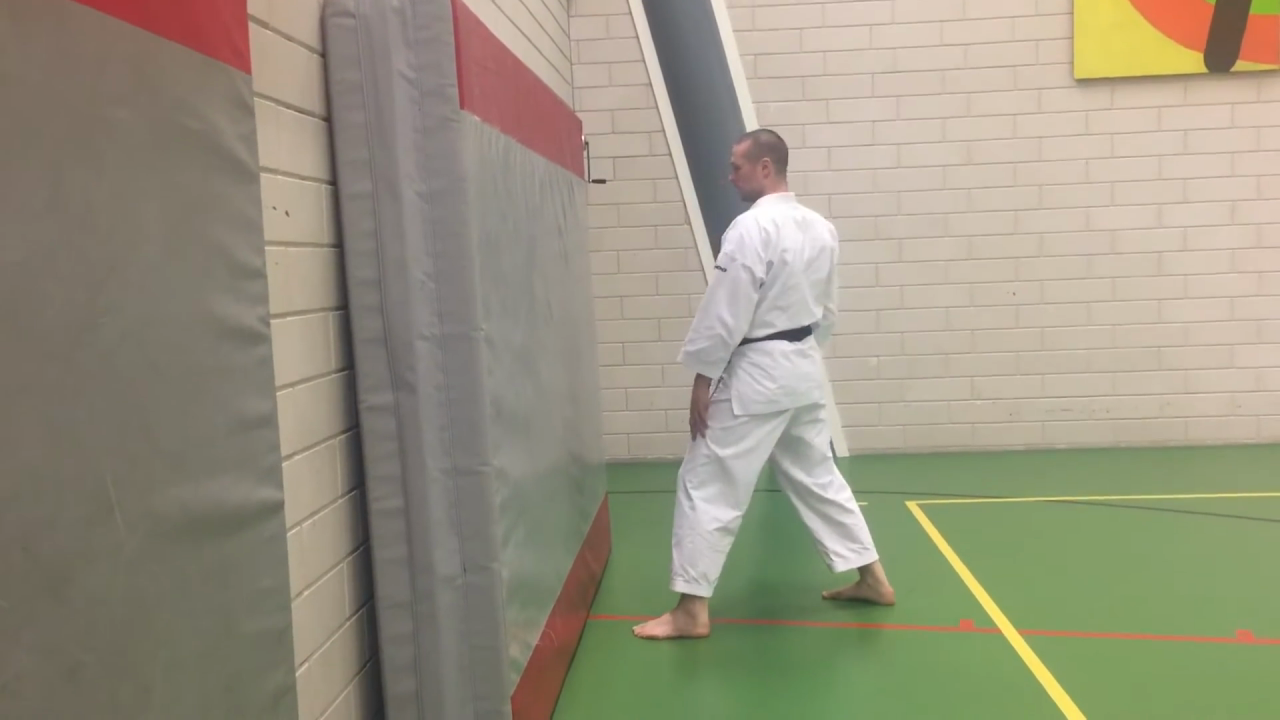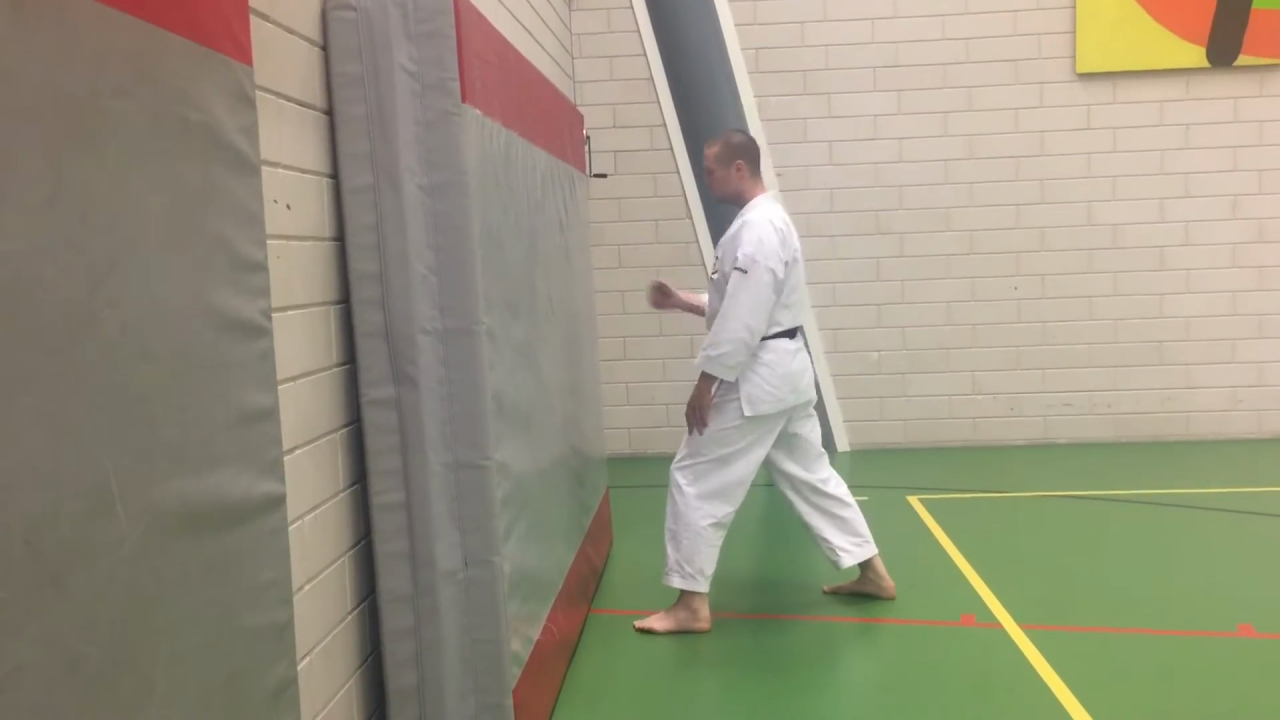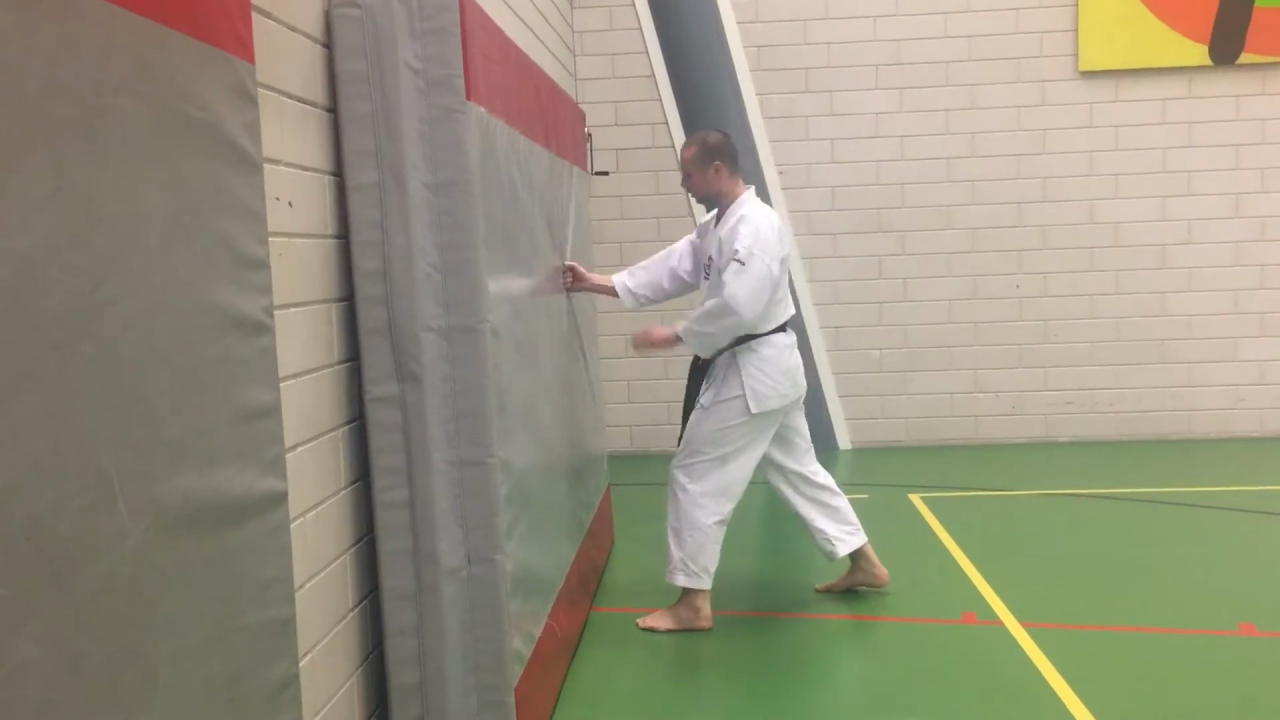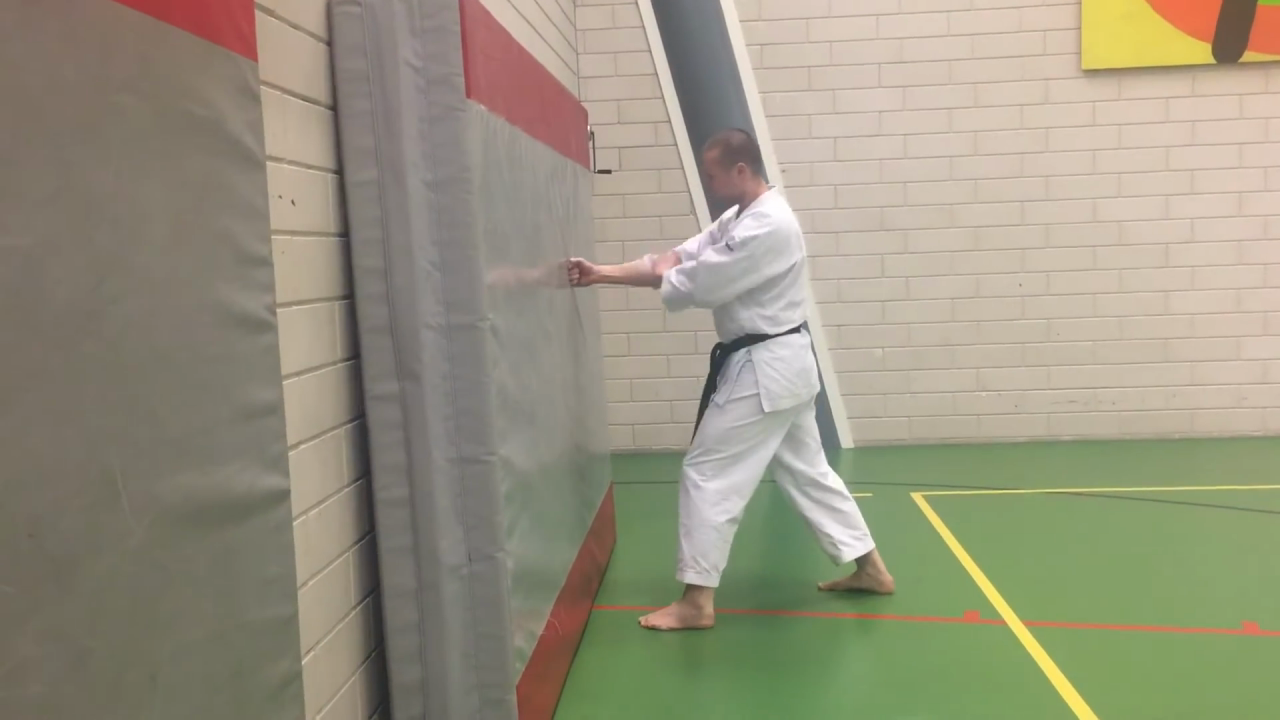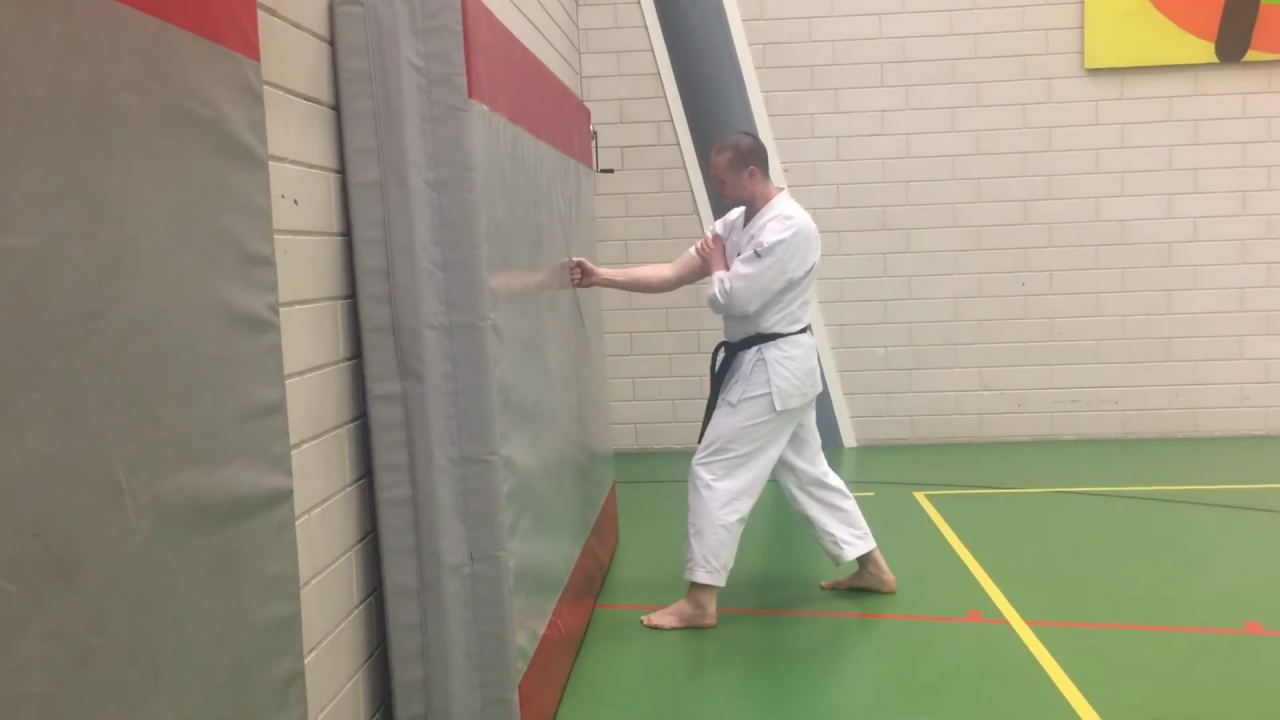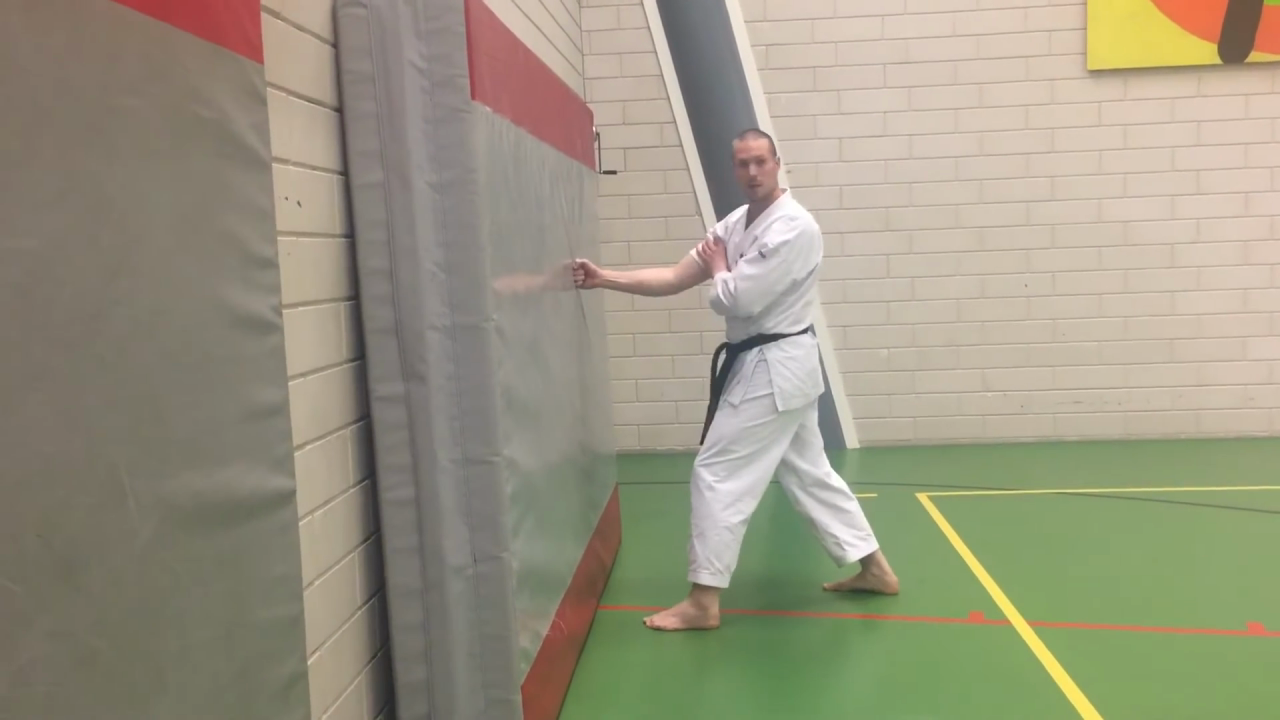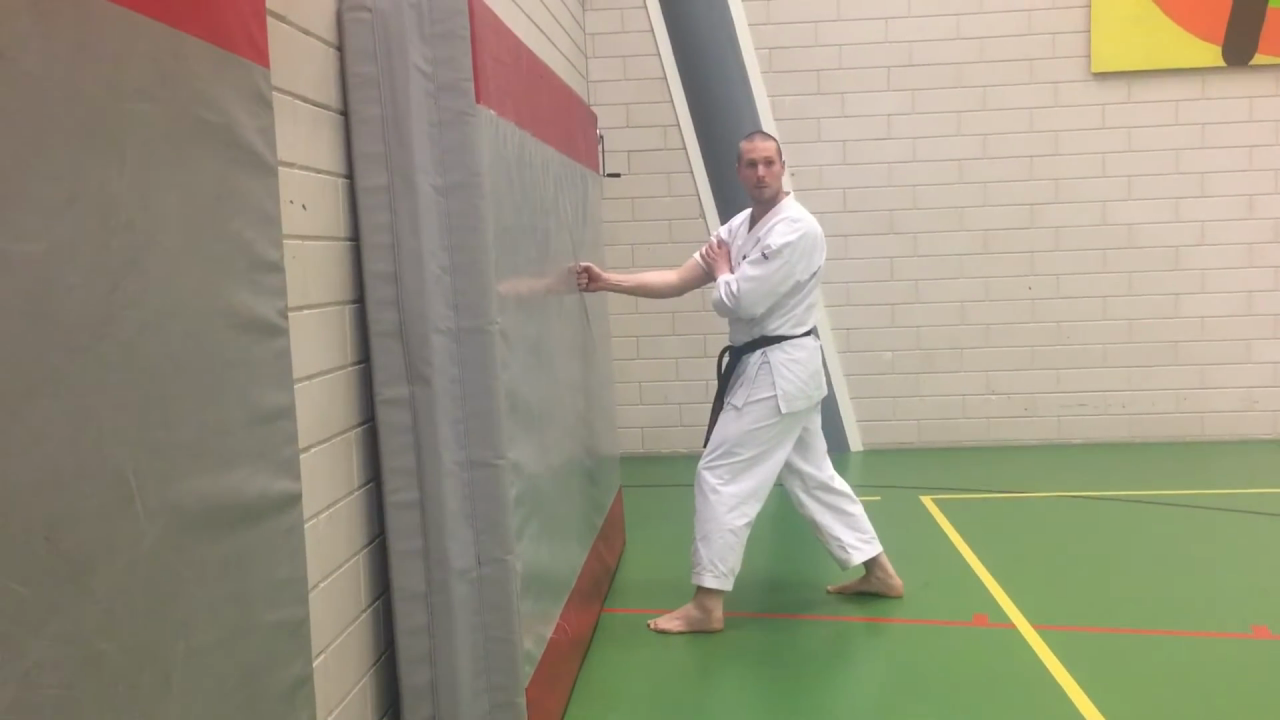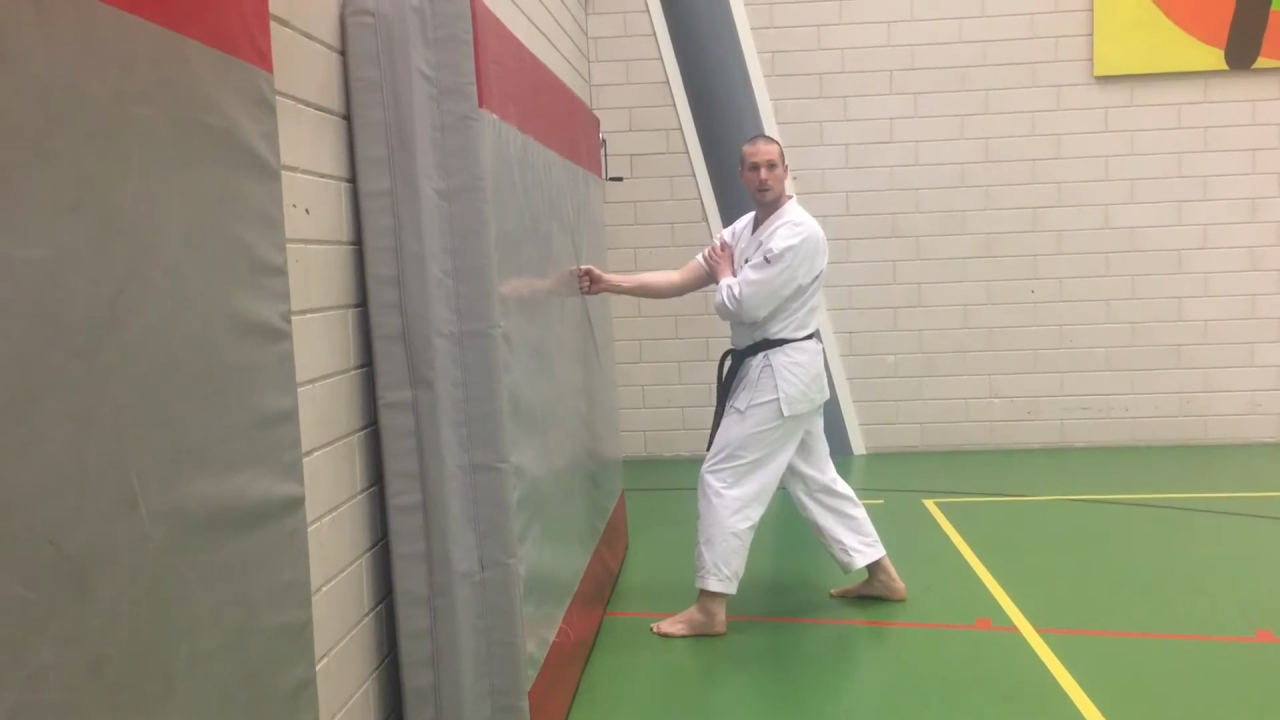
dt=0.3s
person 1, frame 1
left shoulder: (750, 228)
right shoulder: (821, 228)
left elbow: (724, 315)
left wrist: (702, 382)
left hip: (756, 375)
right hip: (803, 368)
left knee: (706, 484)
right knee: (818, 479)
left ankle: (691, 609)
right ankle: (871, 578)
person 1, frame 2
left shoulder: (754, 229)
right shoulder: (772, 221)
left elbow: (742, 318)
left wrist: (706, 383)
right wrist: (685, 302)
left hip: (757, 375)
right hip: (788, 367)
left knee: (696, 479)
right knee: (810, 474)
left ankle: (692, 603)
right ankle: (871, 571)
person 1, frame 3
left shoulder: (753, 224)
right shoulder: (716, 225)
left elbow: (735, 307)
right elbow: (670, 268)
left wrist: (673, 334)
right wrist: (595, 282)
left hip: (752, 372)
right hip: (770, 367)
left knee: (696, 477)
right knee: (798, 468)
left ankle: (692, 602)
right ankle: (864, 563)
person 1, frame 4
left shoulder: (768, 227)
right shoulder: (740, 219)
left elbow: (700, 283)
right elbow: (680, 257)
left wrist: (665, 274)
right wrist: (601, 273)
left hip: (763, 370)
right hip: (782, 364)
left knee: (707, 474)
right knee: (808, 471)
left ankle: (696, 601)
right ankle: (869, 567)
person 1, frame 5
left shoulder: (789, 226)
right shoulder: (736, 223)
left elbow: (731, 298)
right elbow: (673, 274)
left wrist: (717, 267)
right wrist: (601, 276)
left hip: (771, 368)
right hip: (775, 365)
left knee: (715, 472)
right knee: (806, 470)
left ankle: (700, 599)
right ankle: (871, 566)
person 1, frame 6
left shoulder: (793, 228)
right shoulder: (736, 224)
left elbow: (736, 299)
right elbow: (675, 278)
left wrist: (718, 268)
right wrist: (604, 278)
left hip: (772, 368)
right hip: (776, 366)
left knee: (717, 474)
right knee: (809, 472)
left ankle: (703, 601)
right ankle: (873, 568)
person 1, frame 7
left shoulder: (796, 230)
right shoulder: (739, 227)
left elbow: (736, 300)
right elbow: (678, 280)
left wrist: (722, 270)
right wrist: (608, 281)
left hip: (776, 371)
right hip: (777, 368)
left knee: (720, 477)
right knee: (812, 475)
left ankle: (706, 604)
right ankle: (878, 571)
person 1, frame 8
left shoulder: (798, 234)
right shoulder: (743, 230)
left elbow: (739, 303)
right elbow: (681, 280)
left wrist: (724, 273)
right wrist: (609, 282)
left hip: (778, 374)
right hip: (781, 371)
left knee: (724, 480)
right knee: (815, 477)
left ankle: (710, 607)
right ankle: (880, 574)
